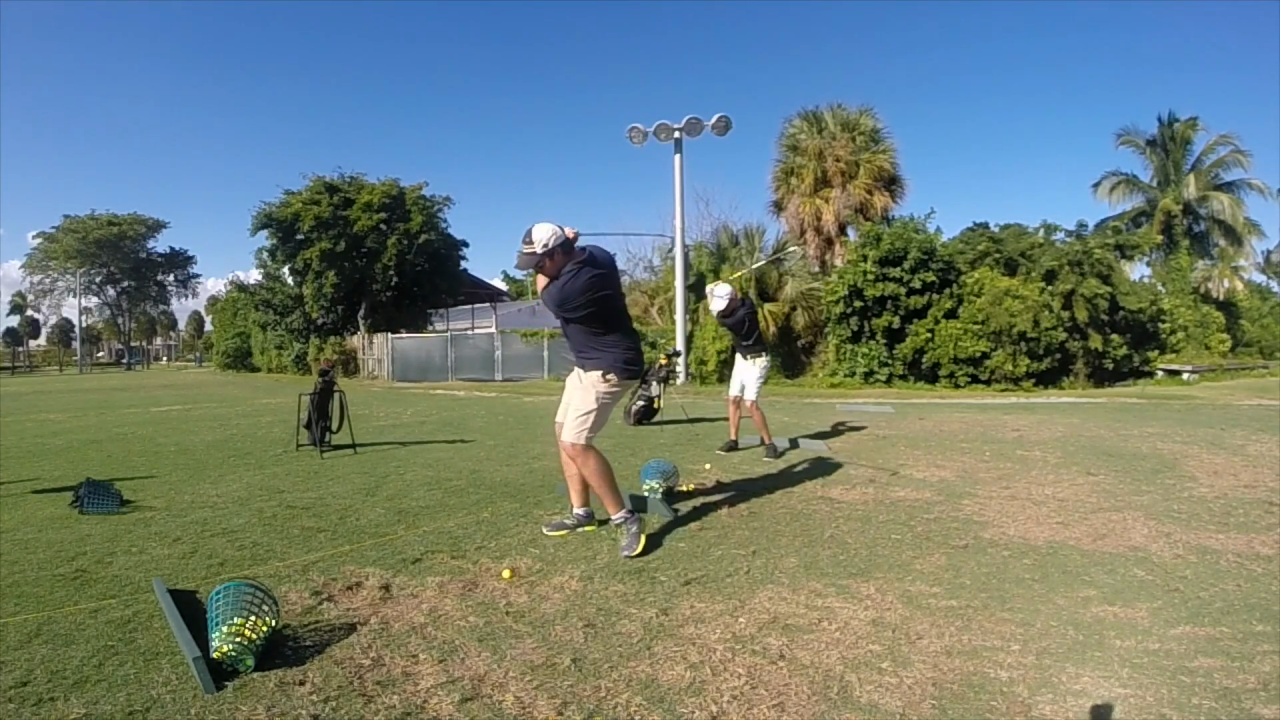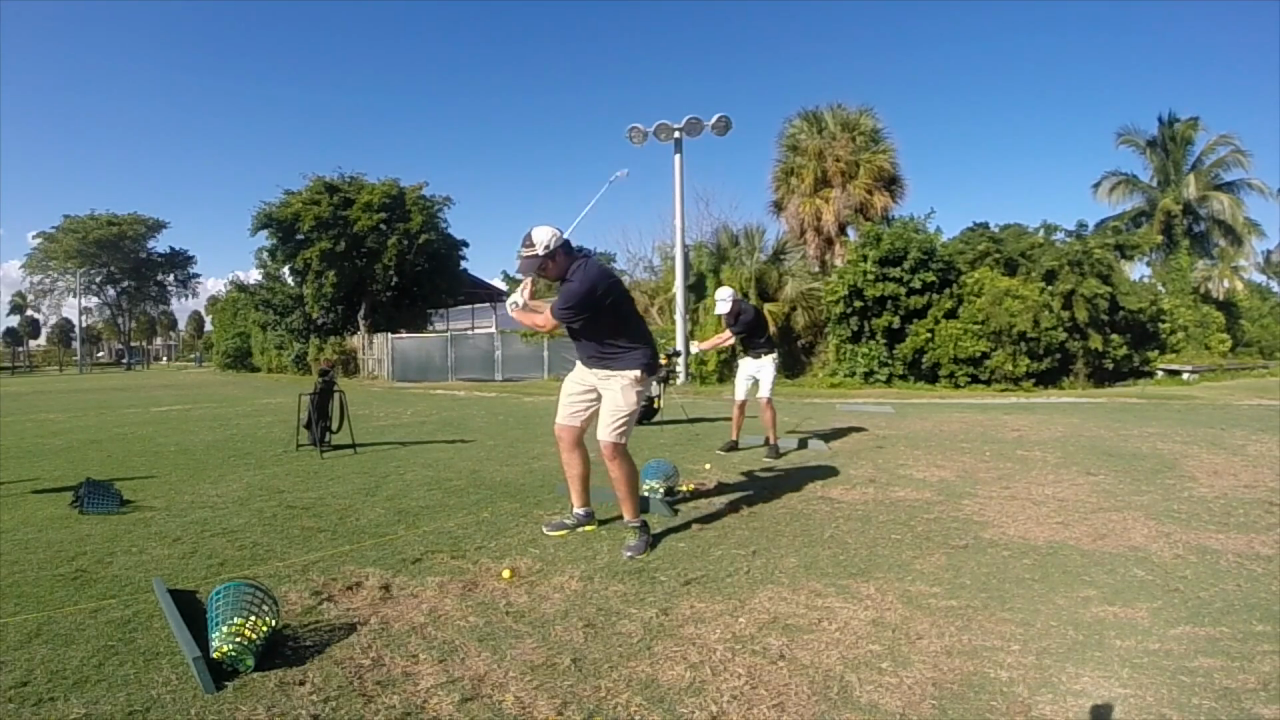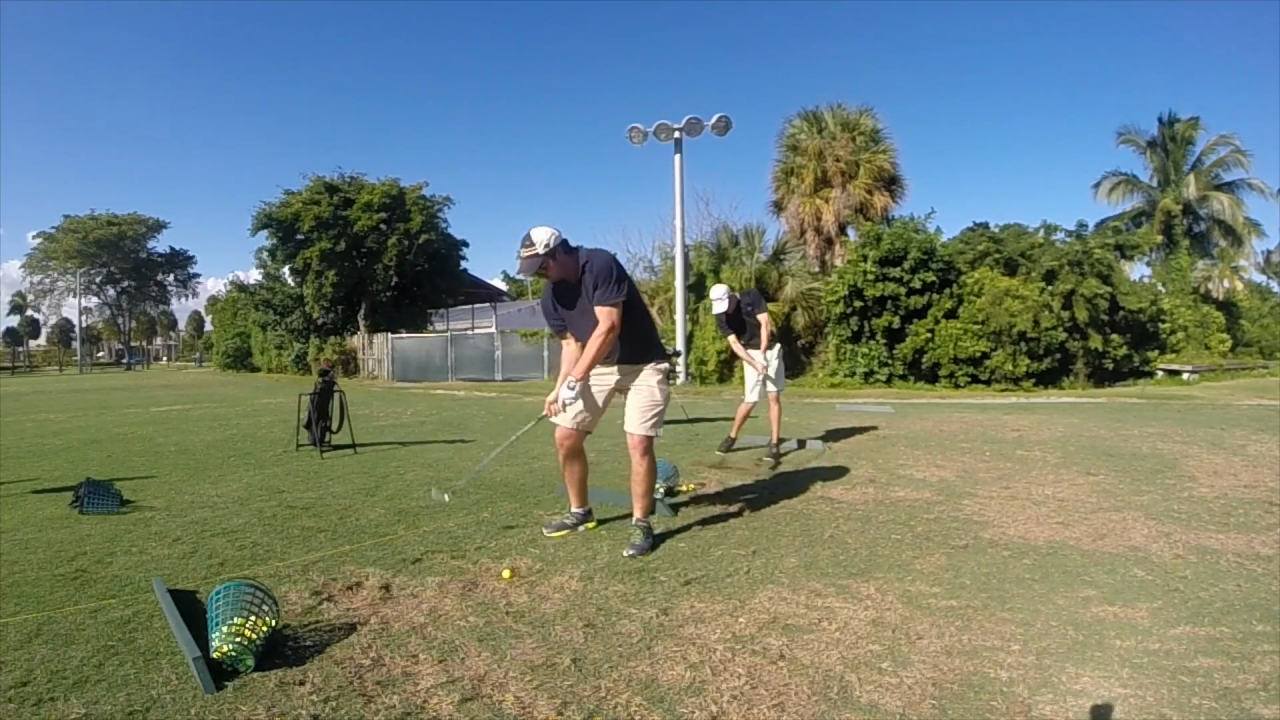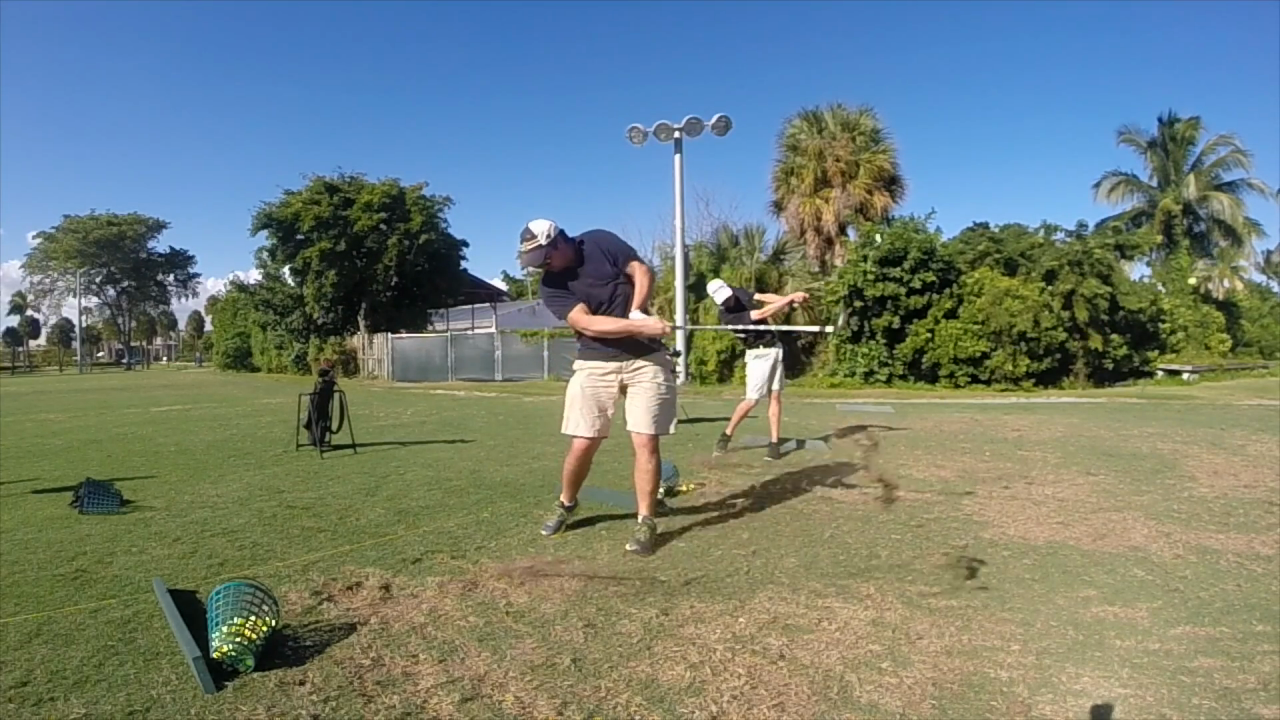
dt=0.5s
person 1, frame 1
left shoulder: (565, 291)
right shoulder: (596, 256)
left elbow: (543, 289)
right wrist: (567, 239)
left hip: (608, 368)
right hip: (594, 363)
left knee: (576, 443)
right knee: (564, 433)
left ankle: (625, 520)
right ankle: (581, 513)
person 1, frame 2
left shoulder: (584, 282)
right shoulder: (577, 269)
left elbow: (545, 323)
right elbow: (559, 307)
left wrist: (516, 311)
right wrist: (528, 302)
left hip: (626, 367)
right hip: (591, 364)
left knee: (610, 445)
right knee: (566, 433)
left ankle: (636, 526)
right ankle: (582, 512)
person 1, frame 3
left shoulder: (600, 264)
right shoulder: (551, 295)
left elbow: (609, 326)
right elbow: (570, 343)
left wrist: (577, 378)
right wrist: (561, 386)
left hip: (643, 363)
right hip: (593, 366)
left knee: (639, 442)
right knee: (565, 437)
left ankle: (641, 524)
right ankle: (579, 512)
person 1, frame 4
left shoulder: (600, 242)
right shoulder: (551, 285)
left elbow: (643, 271)
right elbow: (588, 324)
left wrist: (636, 312)
right wrist: (642, 327)
left hip: (646, 358)
right hip: (596, 363)
left knee: (646, 441)
right knee: (582, 445)
left ankle: (646, 522)
right ankle: (566, 504)
person 2, frame 1
left shoulder: (738, 319)
right shoulder: (744, 301)
left elbow: (716, 313)
left wrist: (710, 293)
right wrist: (716, 290)
left hip: (756, 361)
right hip: (741, 358)
left knee: (750, 403)
right knee: (733, 399)
left ankle: (769, 444)
right ankle: (733, 440)
person 2, frame 2
left shoulder: (749, 314)
right shoulder: (732, 312)
left elbow: (724, 337)
right elbow: (731, 339)
left wrist: (700, 346)
right wrist: (702, 346)
left hip: (765, 360)
right hip: (747, 359)
left knee: (765, 401)
right knee: (739, 401)
left ankle: (772, 443)
right ankle: (734, 440)
person 2, frame 3
left shoulder: (751, 297)
right shoulder: (721, 318)
left elbow: (765, 323)
right elbow: (735, 345)
left wrist: (763, 351)
right wrist: (755, 363)
left hip: (772, 351)
right hip: (751, 356)
left knee: (774, 397)
right knee: (750, 401)
left ankle: (774, 443)
right ankle: (731, 437)
person 2, frame 4
left shoulder: (739, 293)
right shoulder: (726, 315)
left elbow: (764, 297)
right elbow: (762, 313)
left wrist: (790, 298)
right wrist: (789, 299)
left hip: (775, 349)
right hip: (758, 355)
left knee: (775, 397)
right knee: (751, 400)
left ankle: (774, 442)
right ankle: (727, 434)
